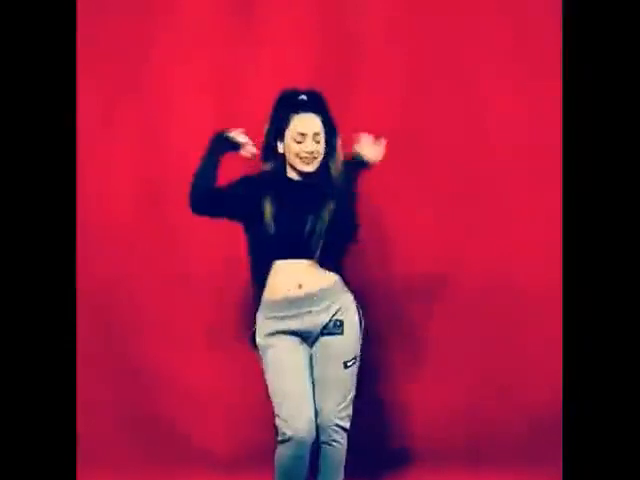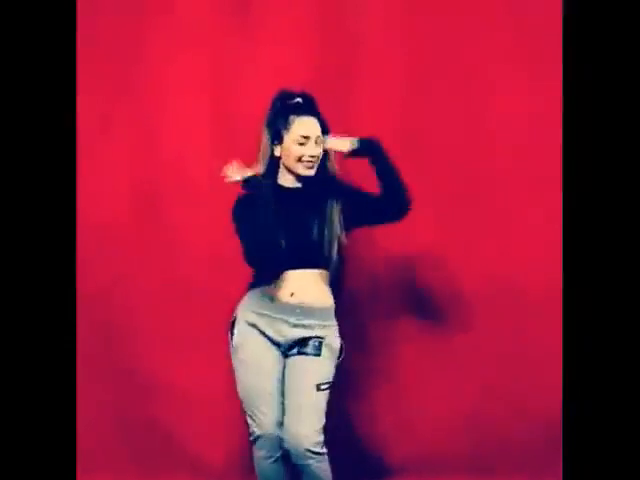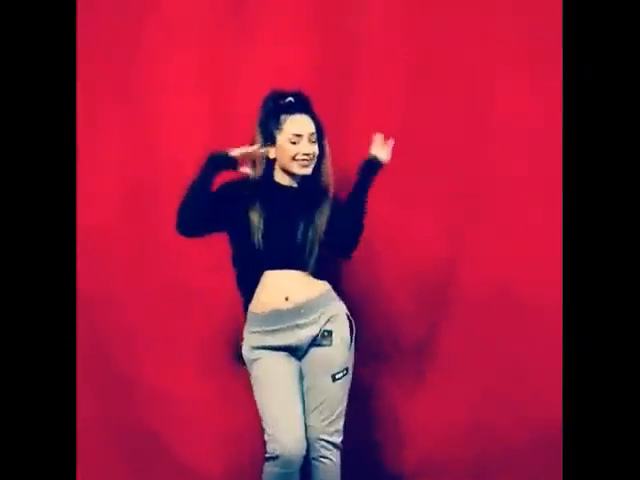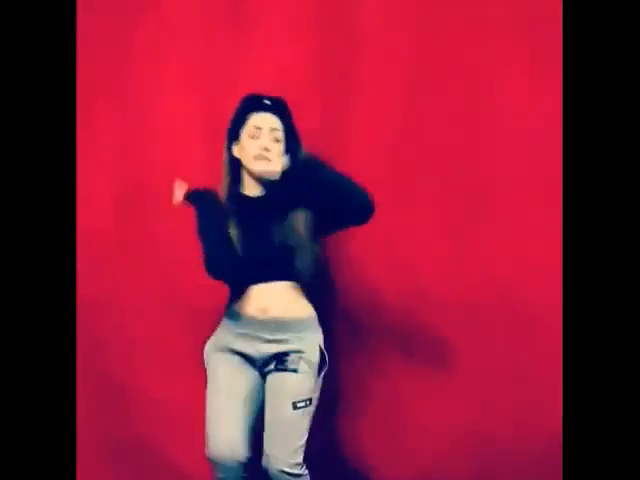
dt=0.5s
person 1, frame 1
left shoulder: (334, 192)
right shoulder: (257, 189)
left elbow: (343, 235)
right elbow: (202, 202)
left wrist: (356, 169)
right wrist: (220, 147)
left hip: (334, 311)
right hip: (278, 320)
left knee: (334, 422)
right knee: (298, 428)
person 1, frame 2
left shoulder: (334, 197)
right shoulder: (253, 203)
left elbow: (398, 205)
right elbow: (260, 258)
left wrist: (368, 150)
right wrist: (257, 187)
left hip: (315, 328)
right hip: (259, 322)
left knee: (305, 439)
right knee: (267, 434)
person 1, frame 3
left shoulder: (323, 201)
right shoulder: (242, 195)
left elbow: (343, 246)
right elbow: (189, 224)
left wrist: (367, 175)
right wrist: (217, 165)
left hip: (323, 322)
right hip: (267, 335)
left knee: (325, 440)
right knee: (286, 448)
person 1, frame 4
left shoulder: (303, 203)
right shoulder: (223, 212)
left elbow: (362, 208)
right elbow: (221, 267)
left wrist: (299, 169)
right wrist: (202, 204)
left hip: (297, 340)
right hip: (237, 340)
